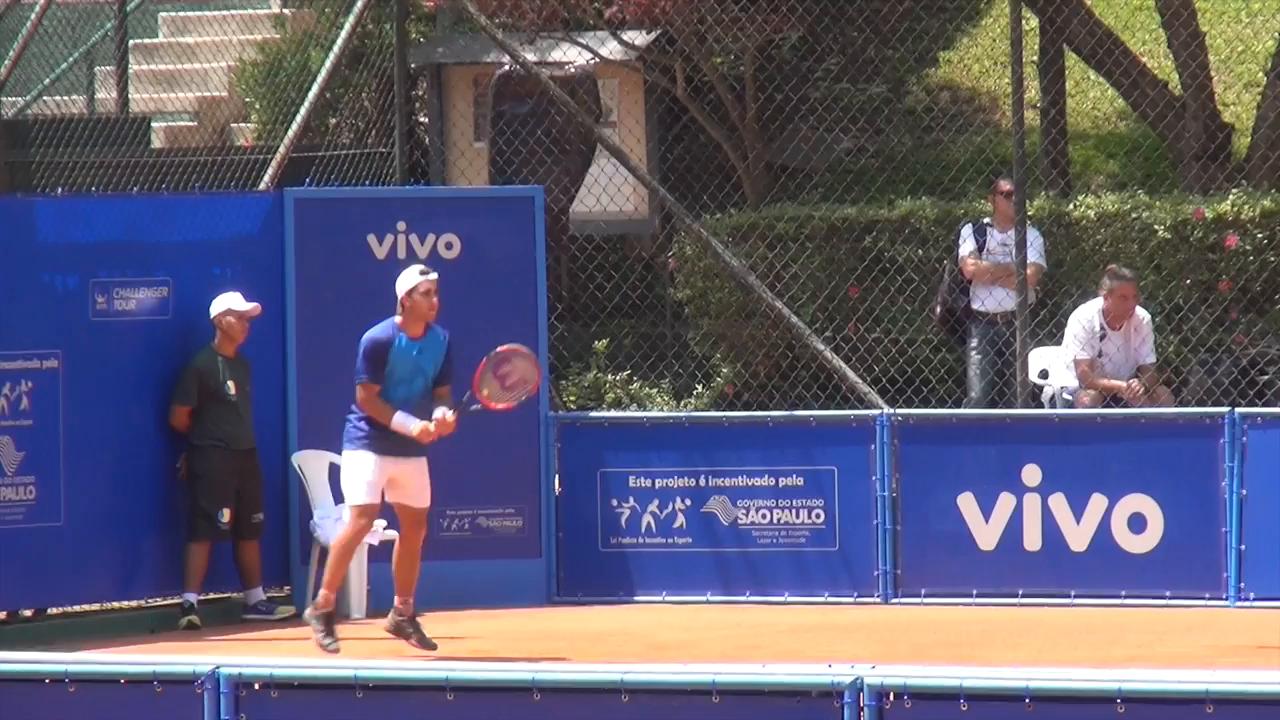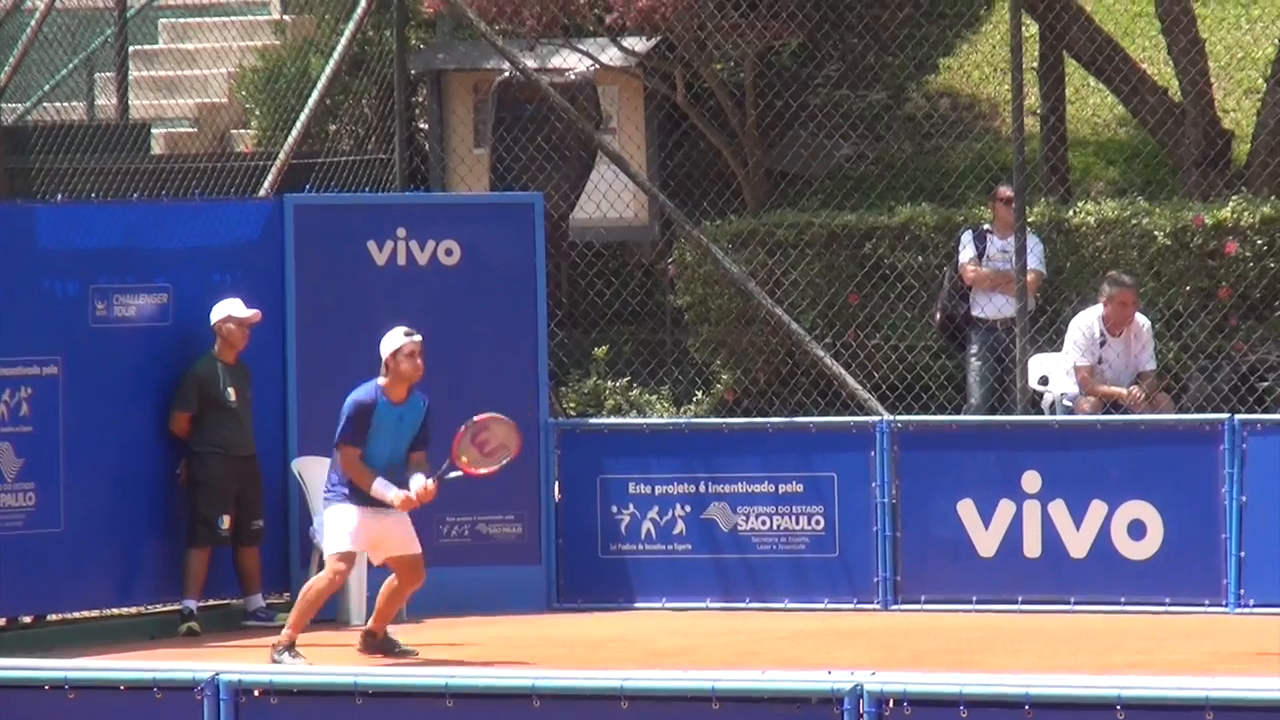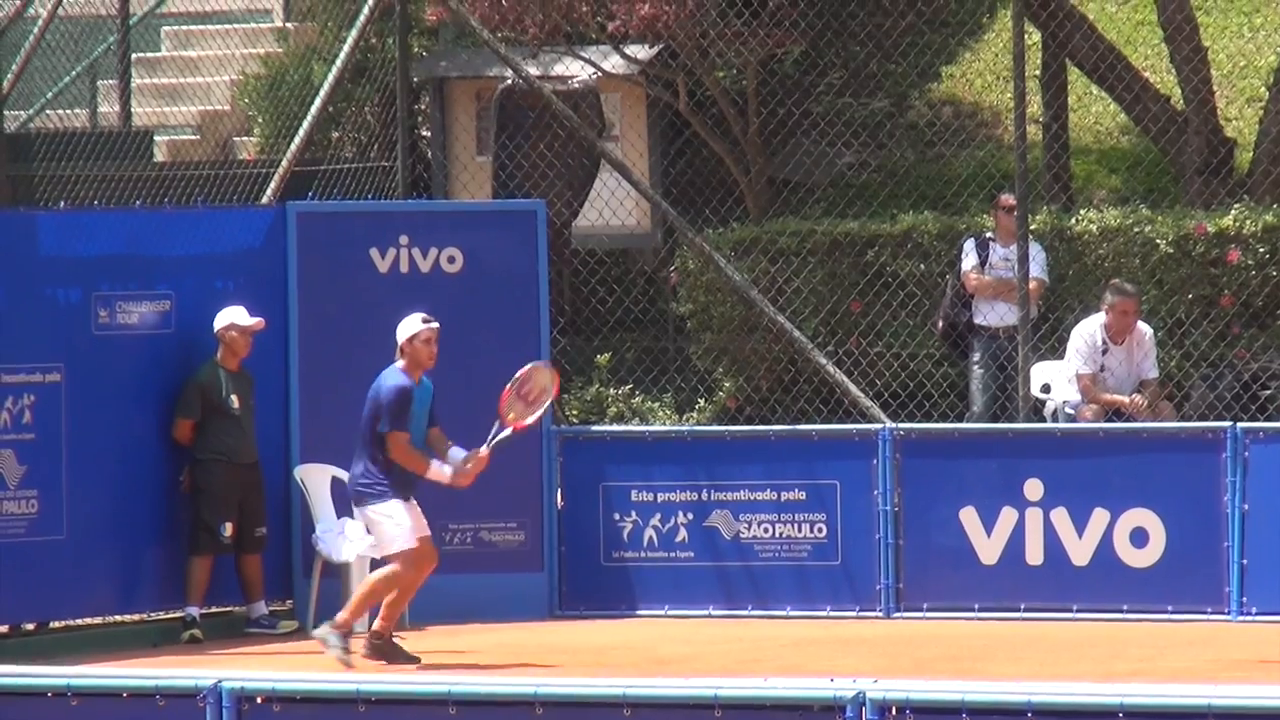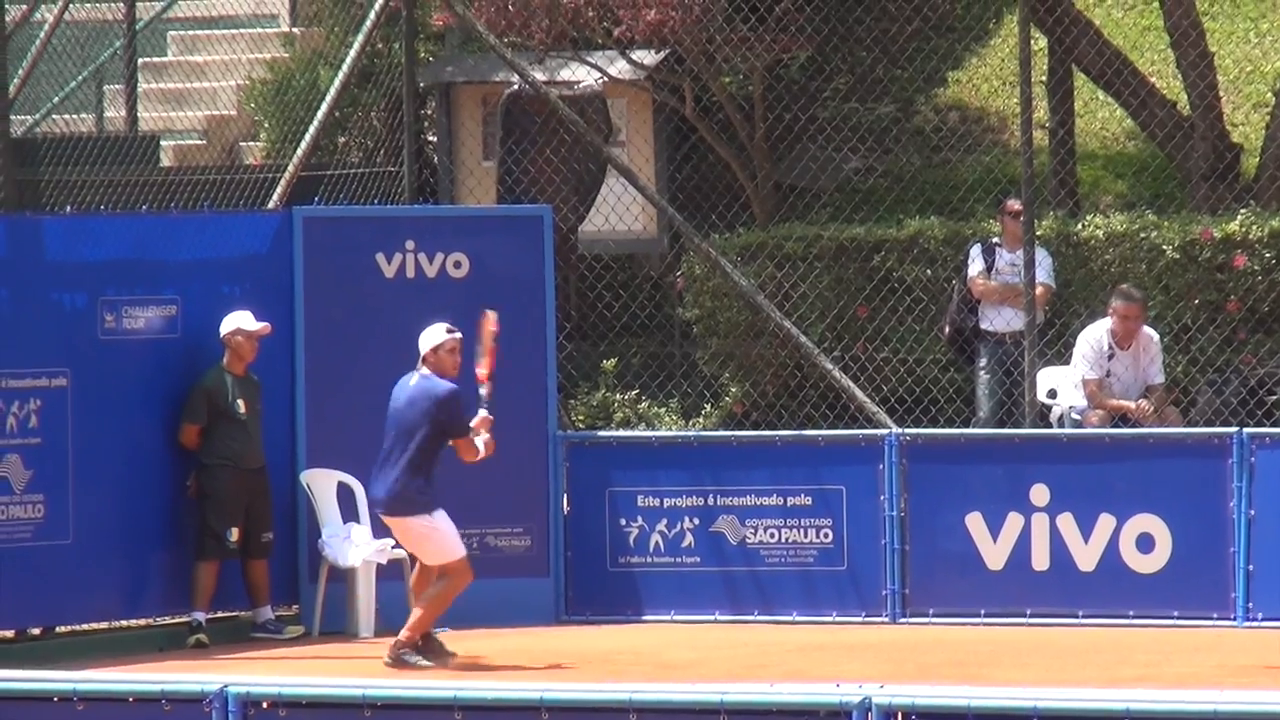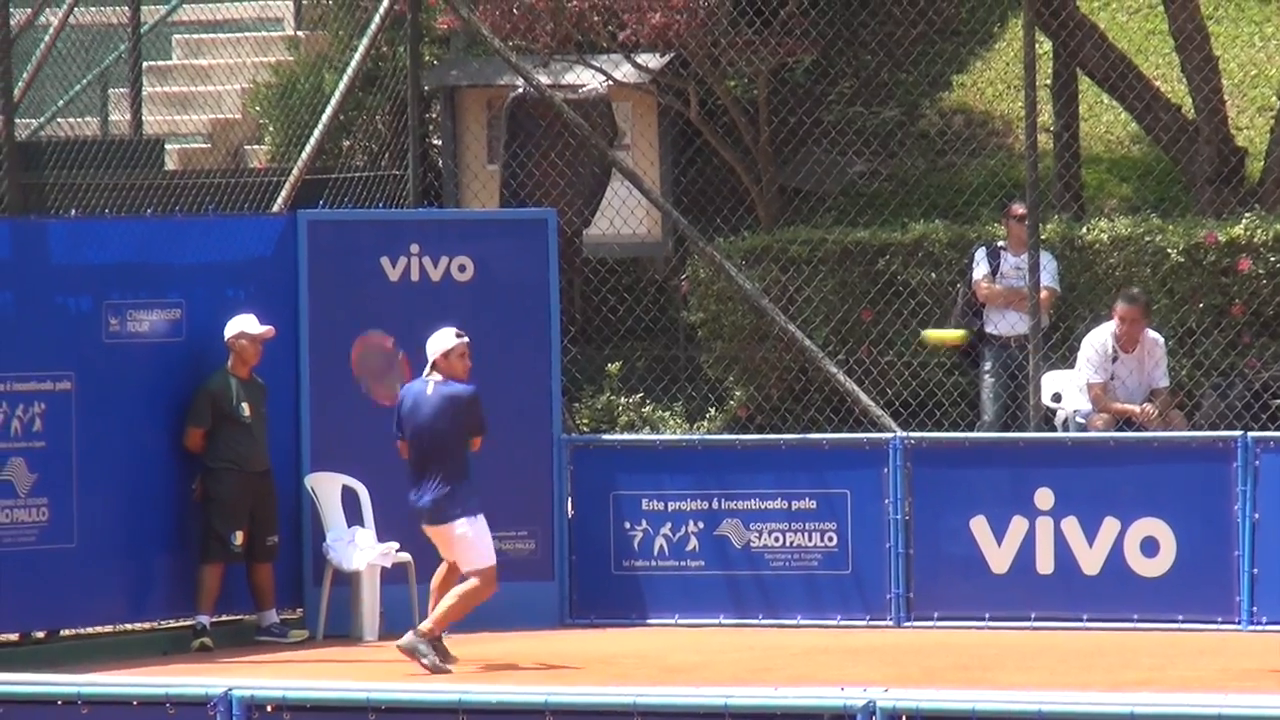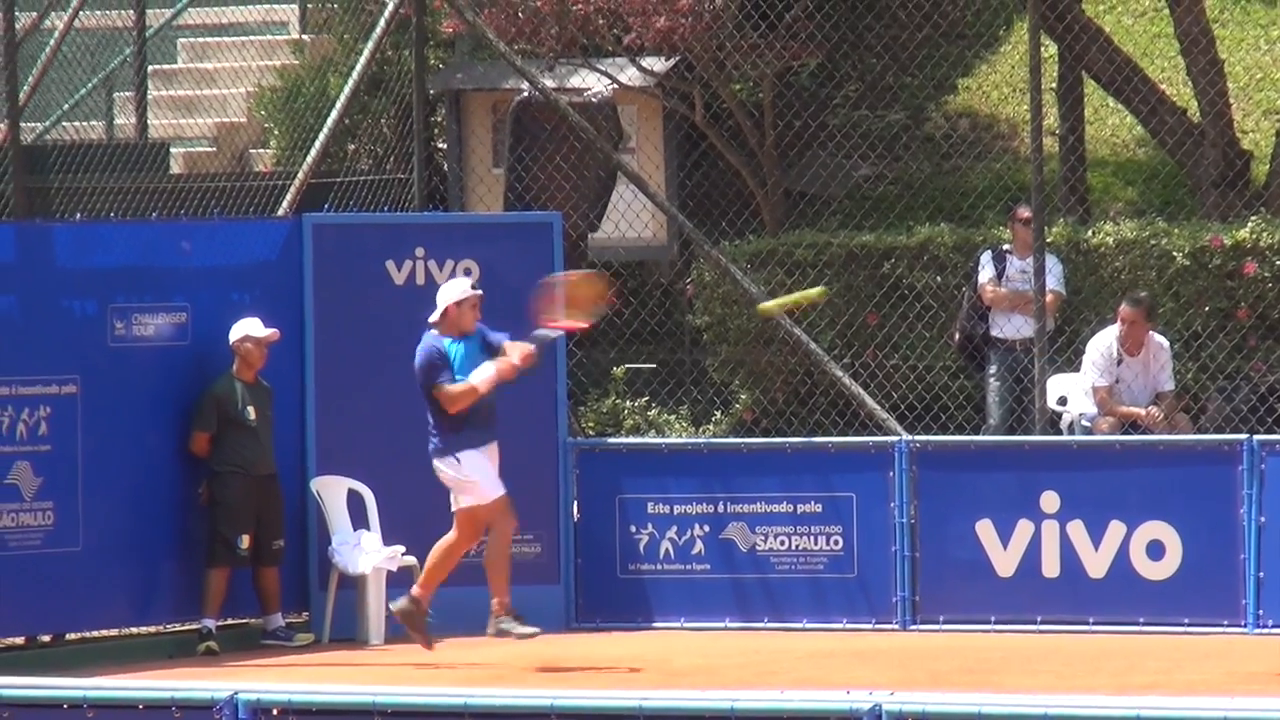
dt=0.2s
person 1, frame 1
left shoulder: (441, 341)
right shoulder: (378, 340)
left elbow: (442, 392)
right elbow: (366, 401)
left wrist: (442, 414)
right wrist: (412, 427)
left hip: (411, 450)
right hip: (368, 443)
left knee: (415, 529)
right knee: (360, 522)
left ankle: (402, 615)
right ankle: (321, 609)
person 1, frame 2
left shoulder: (420, 404)
right shoulder: (363, 401)
left elbow: (415, 460)
right elbow: (347, 463)
left wrist: (419, 484)
right wrist: (393, 496)
left hip: (385, 505)
right hip: (347, 498)
left knee: (412, 572)
right knee: (337, 569)
left ankle: (374, 633)
right ankle: (284, 643)
person 1, frame 3
left shoulder: (424, 386)
right shoulder: (398, 387)
left elbow: (432, 438)
right elbow: (397, 450)
left wrist: (463, 457)
right wrist: (448, 473)
left hip: (394, 492)
right hip: (379, 490)
left knee: (424, 559)
right knee: (406, 565)
left ankle: (379, 638)
right ankle: (338, 626)
person 1, frame 4
left shoulder: (403, 386)
right shoulder: (448, 393)
right elbow: (467, 452)
left wrist: (472, 428)
right wrist: (483, 444)
left hip: (385, 495)
right hip: (413, 499)
left knee: (429, 559)
right knee: (459, 574)
left ankle: (422, 637)
right ankle: (406, 642)
person 1, frame 5
left shoulder: (408, 394)
right shoulder: (465, 396)
left elbow: (405, 452)
right elbow: (474, 444)
left hip: (424, 500)
right hip: (455, 504)
left knee: (456, 563)
right knee: (483, 581)
left ankle: (428, 639)
right ankle: (422, 635)
person 1, frame 6
left shoulder: (481, 337)
right shoulder: (432, 350)
left elbow: (516, 353)
right elbow: (453, 403)
left wrist: (519, 356)
right wrist: (489, 376)
left hip: (479, 447)
right hip: (457, 452)
left knee: (466, 532)
right knee: (503, 519)
left ankle: (414, 602)
right ankle: (501, 613)
person 2, frame 1
left shoulder: (243, 364)
right shoulder: (202, 365)
right elbow: (178, 417)
left wrist: (232, 437)
right wrist: (206, 437)
left hip: (246, 456)
right hip: (213, 460)
left knee: (250, 531)
right knee: (203, 530)
left ankle: (255, 600)
right ankle: (189, 604)
person 2, frame 2
left shoulder: (243, 371)
right shoulder: (202, 371)
right elbow: (178, 423)
left wrist: (238, 444)
right wrist: (206, 443)
left hip: (246, 462)
right hip: (213, 466)
left knee: (249, 537)
right knee: (203, 537)
left ankle: (255, 607)
right ankle: (189, 611)
person 2, frame 3
left shoulder: (246, 378)
right shoulder: (205, 378)
right elbow: (181, 431)
left wrist: (231, 450)
right wrist: (209, 450)
left hip: (249, 470)
right hip: (216, 474)
left knee: (252, 545)
right knee: (206, 544)
left ankle: (258, 614)
right ankle: (191, 618)
person 2, frame 4
left shoulder: (253, 383)
right shoulder: (211, 383)
right elbow: (187, 435)
left wrist: (244, 456)
right wrist: (216, 454)
left hip: (256, 474)
right hip: (222, 478)
left knee: (258, 550)
right knee: (212, 549)
left ankle: (264, 619)
right ankle: (198, 623)
person 2, frame 5
left shoulder: (259, 386)
right shoulder: (215, 387)
right elbow: (192, 439)
left wrist: (248, 459)
right wrist: (220, 457)
left hip: (261, 478)
right hip: (227, 482)
left knee: (263, 553)
right knee: (217, 553)
left ankle: (269, 623)
right ankle: (202, 626)
person 2, frame 6
left shoulder: (264, 390)
right shoulder: (221, 391)
right elbow: (198, 444)
left wrist: (259, 463)
right wrist: (227, 461)
left hip: (267, 481)
right hip: (233, 486)
left knee: (269, 557)
right knee: (223, 557)
left ankle: (274, 626)
right ankle: (207, 630)
person 3, frame 1
left shoulder: (1031, 235)
right shoulder: (972, 230)
left elbow: (1030, 279)
right elbow: (970, 269)
left wrist: (987, 272)
right wrist: (1012, 268)
left hip: (1019, 322)
right hip: (982, 323)
left knee: (1018, 395)
right knee: (977, 396)
person 3, frame 2
left shoulder: (1031, 241)
right shoulder: (972, 237)
left elbow: (1030, 285)
right elbow: (970, 275)
left wrist: (988, 278)
right wrist: (1012, 274)
right hip: (983, 330)
left knee: (1017, 401)
right knee: (977, 402)
person 3, frame 3
left shoulder: (1034, 249)
right shoulder: (975, 245)
left elbow: (1032, 293)
right elbow: (972, 283)
left wrist: (990, 287)
right wrist: (1015, 283)
right hip: (985, 337)
left knee: (1020, 409)
right knee: (980, 410)
person 3, frame 4
left shoulder: (1040, 255)
right shoulder: (981, 250)
left elbow: (1039, 299)
right elbow: (978, 288)
left wrist: (996, 292)
right wrist: (1021, 288)
left hip: (1027, 342)
right hip: (991, 343)
left knee: (1026, 415)
right knee: (986, 416)
person 3, frame 5
left shoulder: (1045, 258)
right shoulder: (986, 254)
left elbow: (1044, 302)
right elbow: (983, 292)
left wrist: (1000, 295)
right wrist: (1026, 292)
right hip: (996, 346)
right knee: (990, 419)
person 3, frame 6
left shoulder: (1051, 262)
right shoulder: (992, 257)
left elbow: (1049, 306)
right elbow: (989, 295)
left wrist: (1006, 299)
right wrist: (1031, 295)
right hip: (1002, 350)
left knee: (1036, 421)
right knee: (996, 422)
